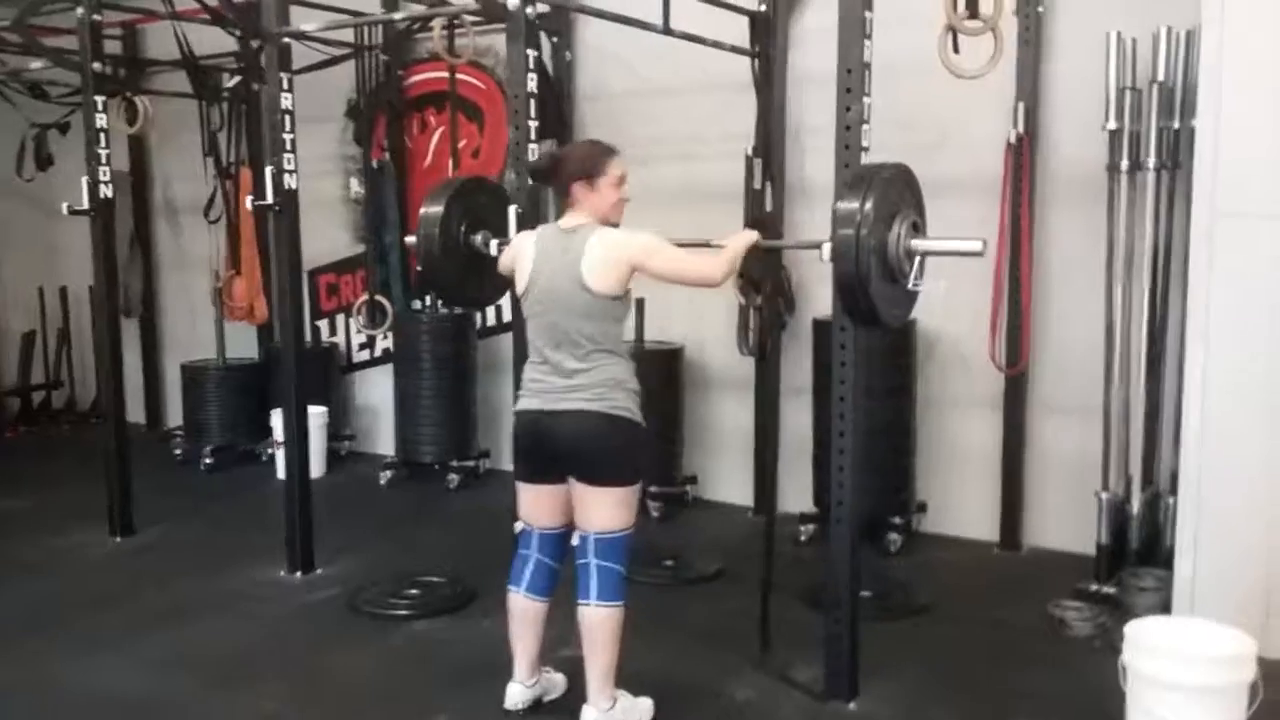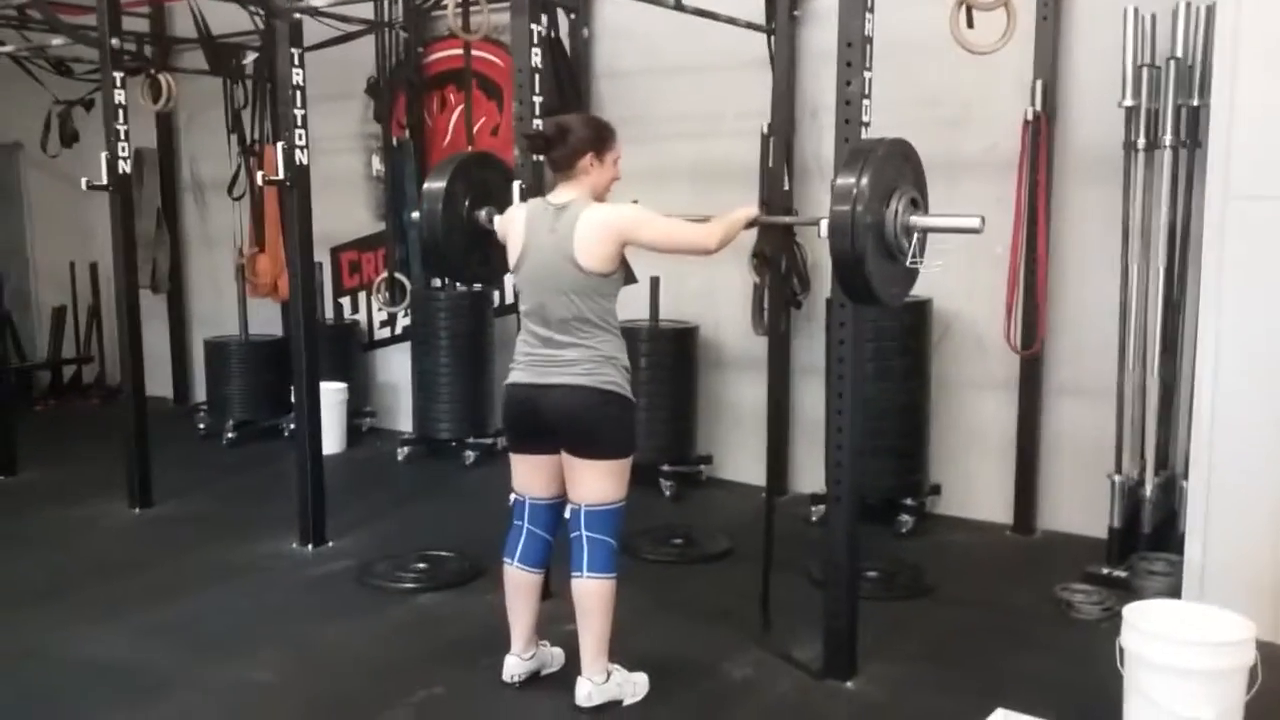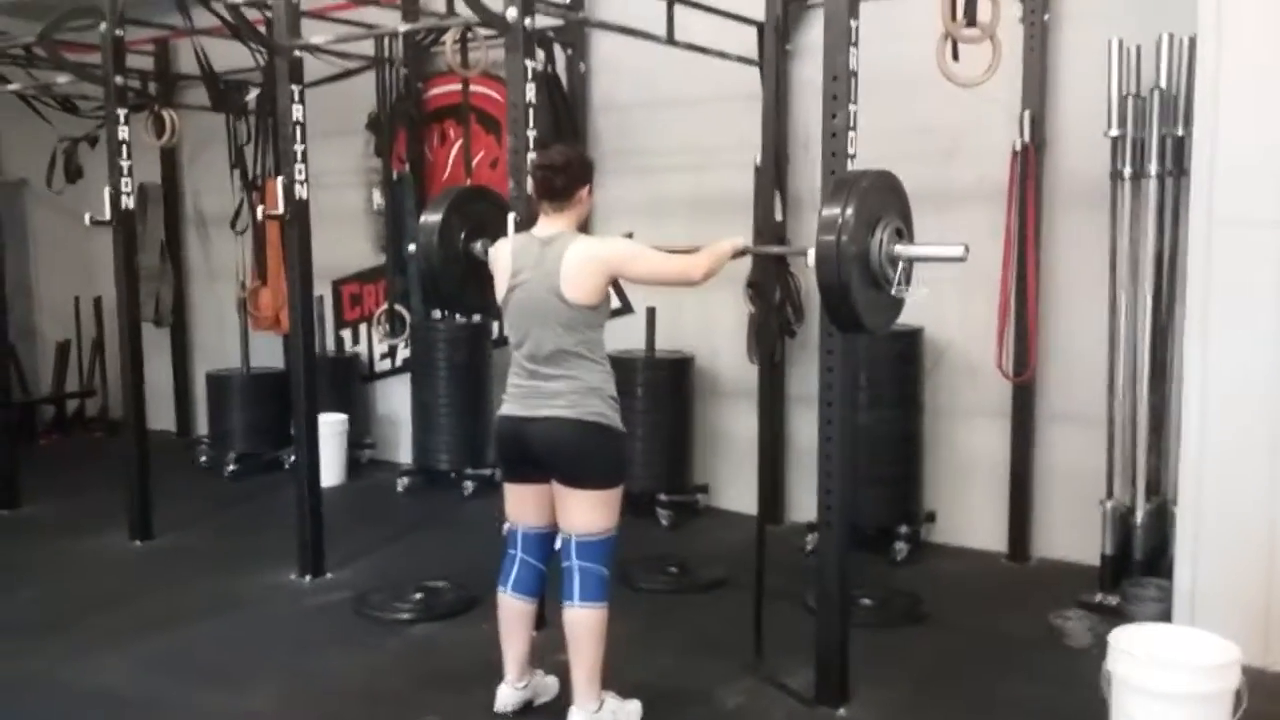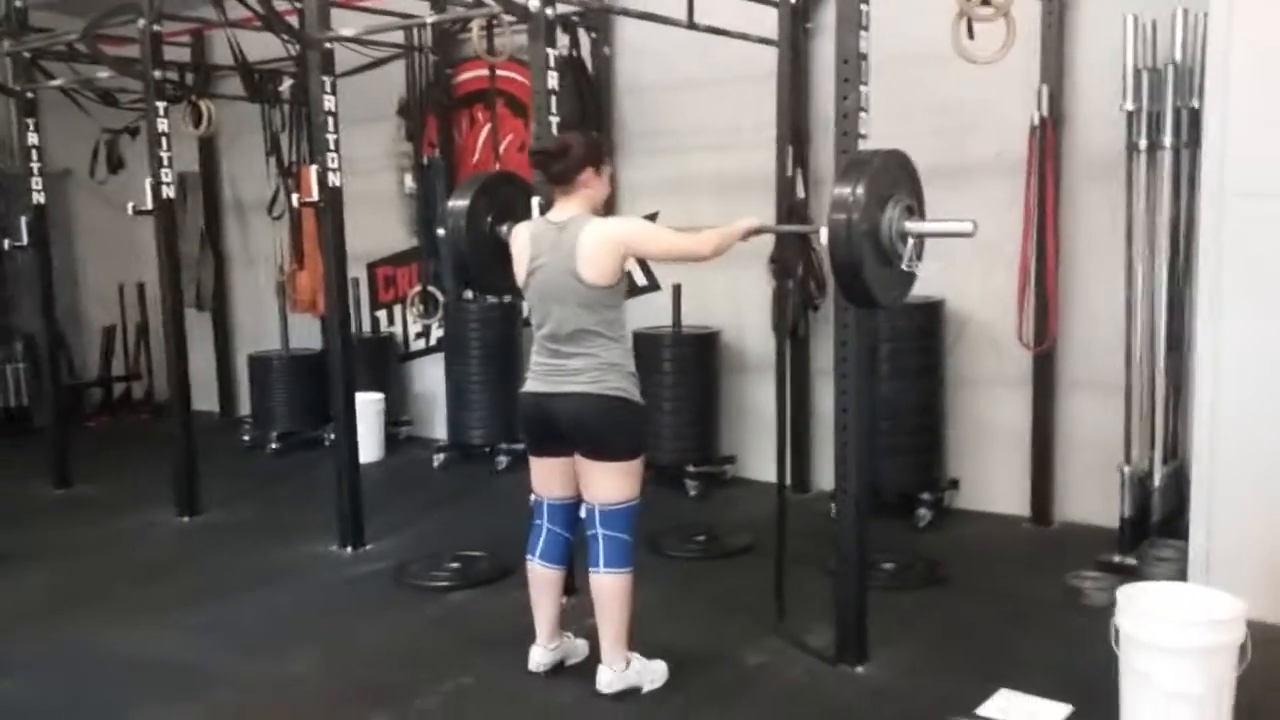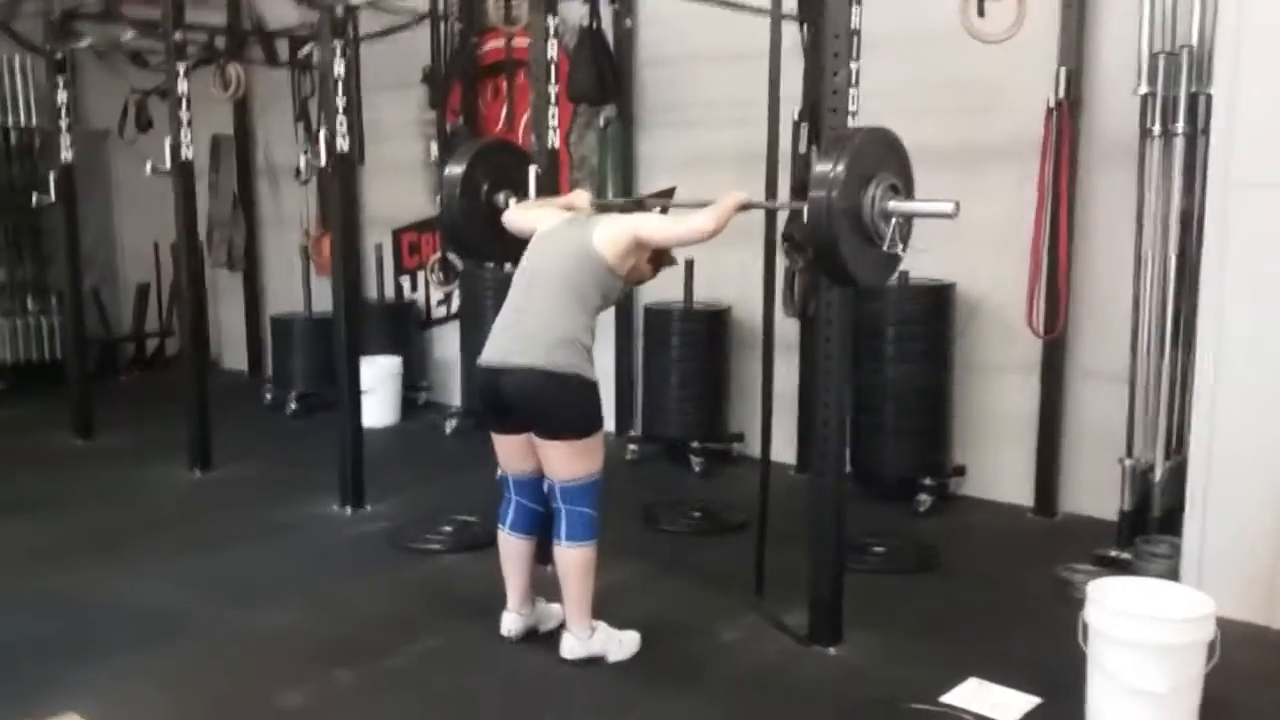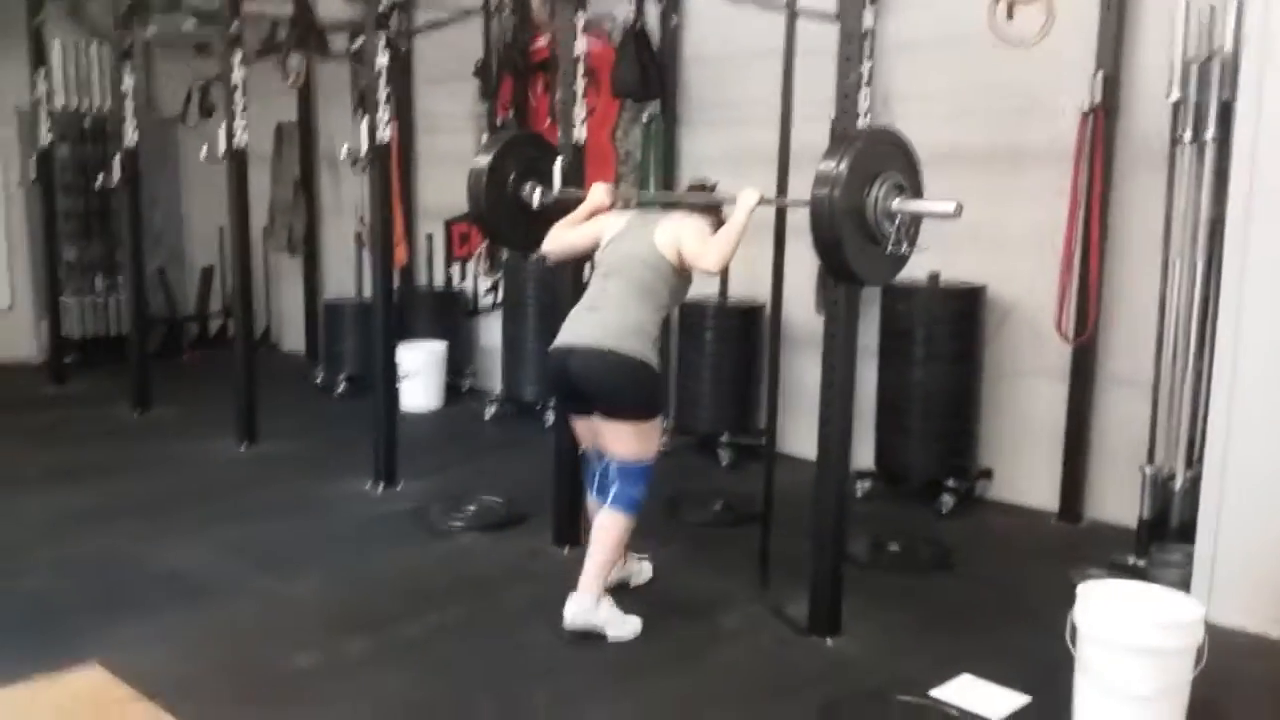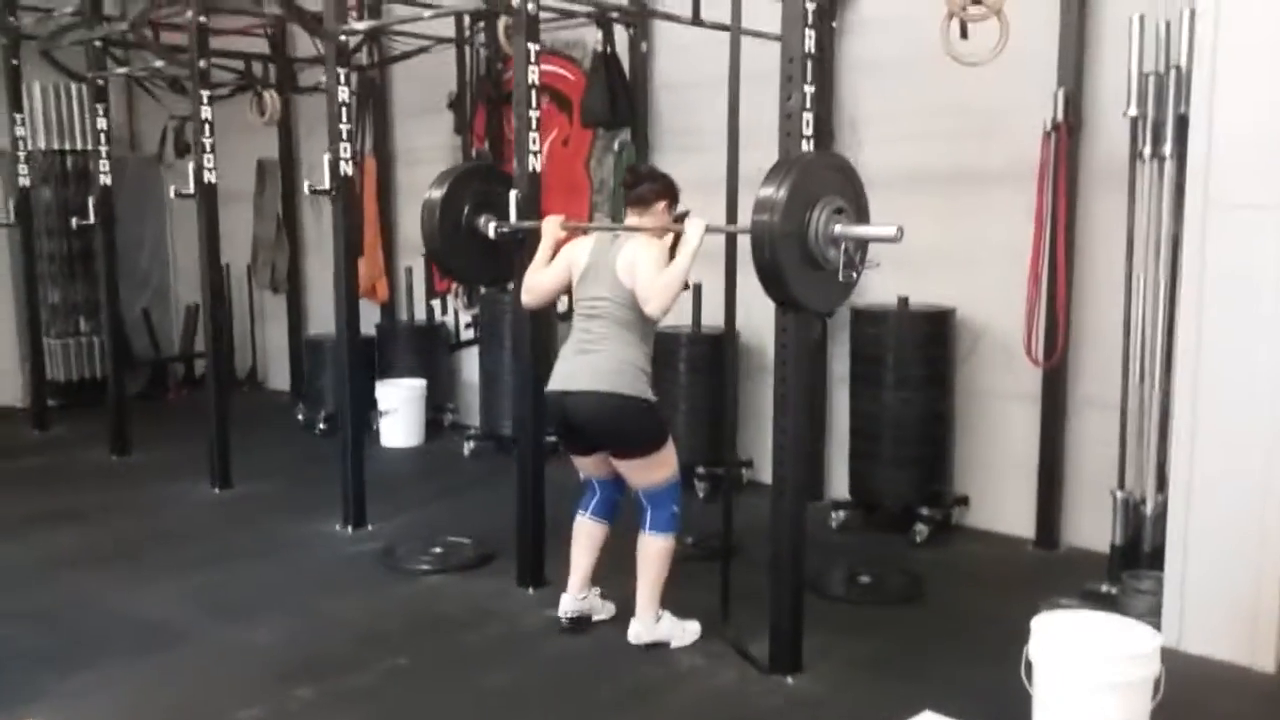
dt=0.7s
person 1, frame 1
left shoulder: (527, 246)
right shoulder: (619, 246)
left elbow: (501, 261)
right elbow: (714, 272)
right wrist: (740, 242)
left hip: (535, 420)
right hip: (602, 424)
left knee: (536, 551)
right knee: (601, 562)
person 1, frame 2
left shoulder: (518, 219)
right shoulder: (610, 220)
right elbow: (706, 239)
right wrist: (744, 215)
left hip: (526, 392)
right hip: (591, 398)
left knee: (530, 523)
right knee: (595, 535)
left ankle: (521, 653)
right ankle: (596, 678)
person 1, frame 3
left shoulder: (503, 254)
right shoulder: (597, 255)
right elbow: (692, 270)
right wrist: (731, 246)
left hip: (517, 423)
right hip: (581, 429)
left knee: (524, 552)
right knee: (586, 564)
person 1, frame 4
left shoulder: (522, 237)
right shoulder: (611, 234)
right elbow: (701, 247)
right wrist: (743, 226)
left hip: (541, 400)
right hip: (603, 404)
left knee: (550, 522)
right knee: (610, 532)
left ankle: (546, 645)
right ankle: (616, 666)
person 1, frame 5
left shoulder: (557, 222)
right shoulder: (628, 230)
left elbow: (512, 212)
right elbow: (702, 225)
left wrist: (570, 201)
right wrist: (732, 202)
left hip: (494, 369)
right hip: (553, 375)
left knee: (520, 496)
right knee: (576, 505)
left ankle: (518, 611)
right ankle: (582, 634)
person 1, frame 6
left shoulder: (620, 217)
right shoulder: (690, 227)
left elbow: (551, 247)
right elbow: (711, 260)
left wrist: (590, 204)
right wrist: (742, 211)
left hip: (567, 350)
right hip: (619, 358)
left knee: (602, 466)
right knee: (629, 481)
left ankle: (612, 563)
right ankle: (587, 598)
person 1, frame 7
left shoulder: (581, 245)
right shoulder: (649, 247)
left elbow: (530, 296)
right elbow: (655, 303)
left wrist: (547, 240)
right wrist: (689, 244)
left hip: (562, 393)
right hip: (615, 397)
left knee: (602, 489)
right knee: (662, 502)
left ankle: (576, 598)
right ankle: (648, 621)
